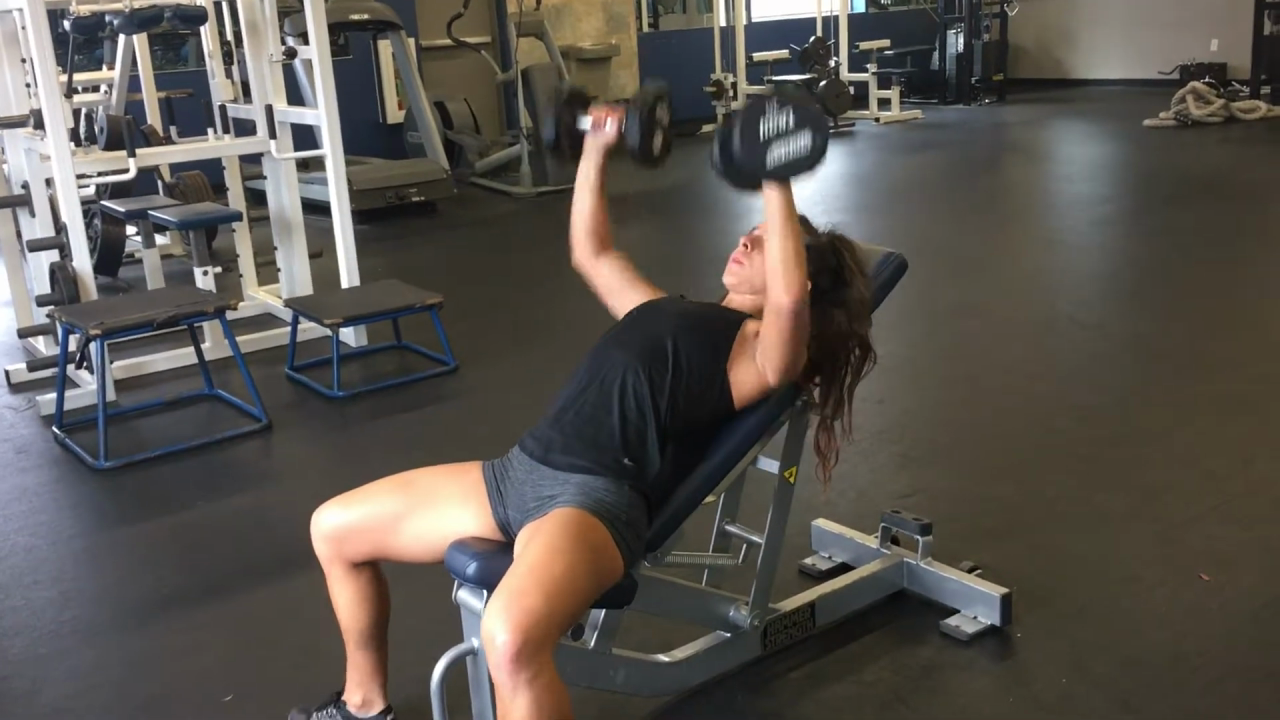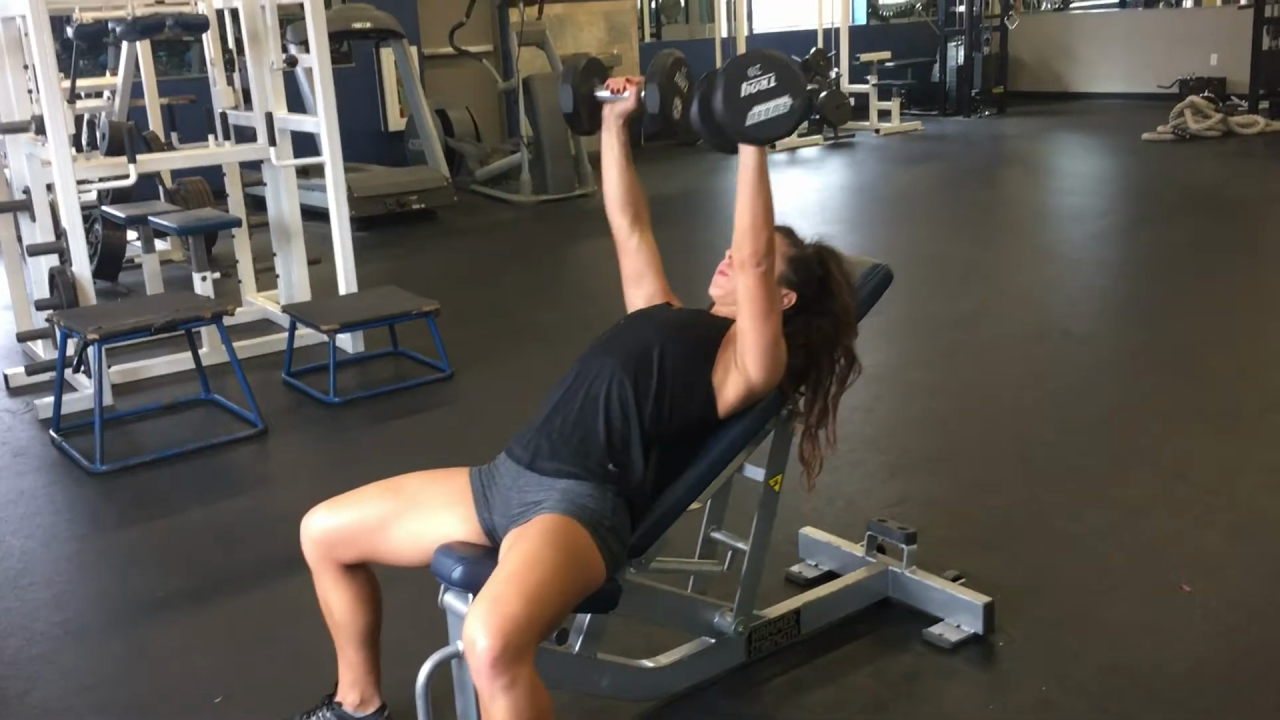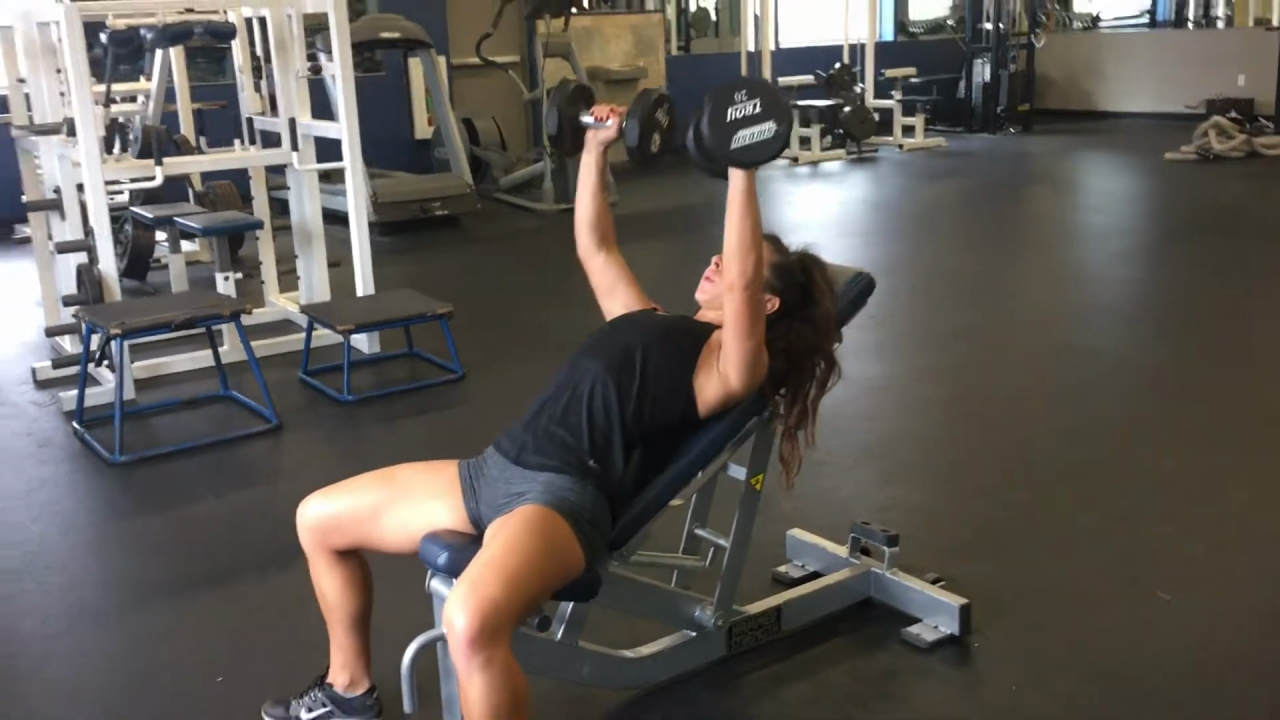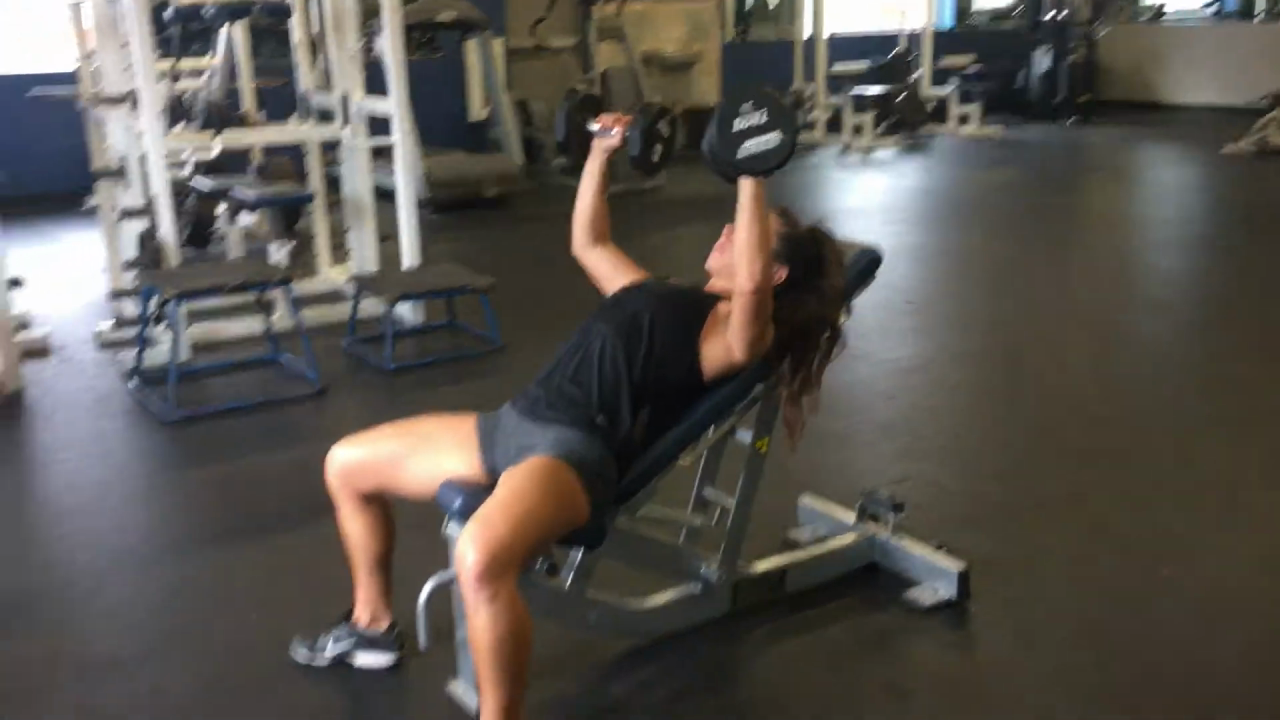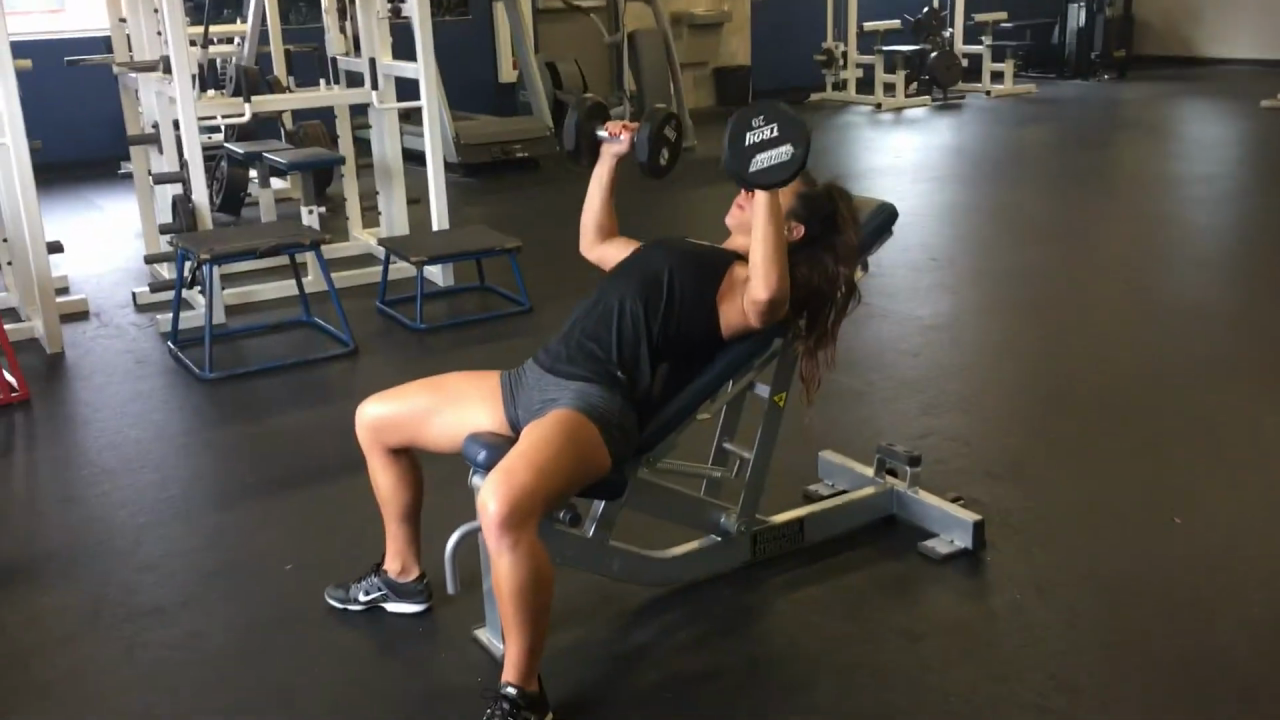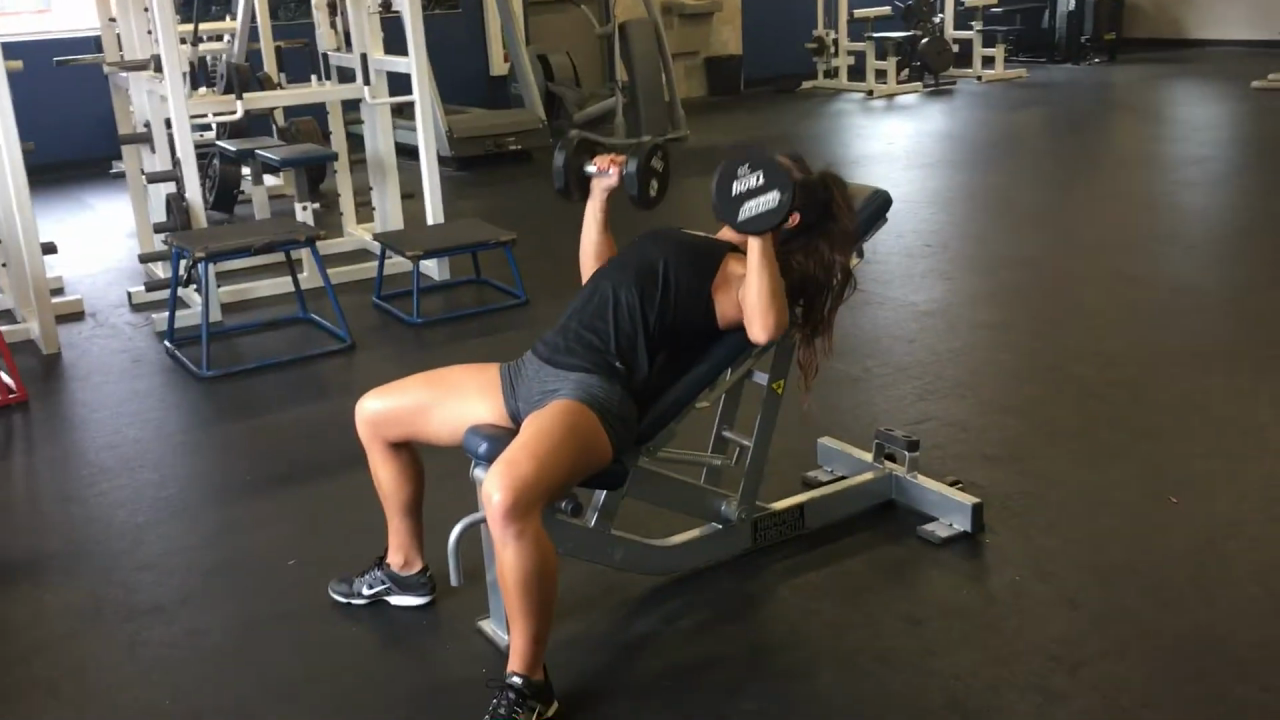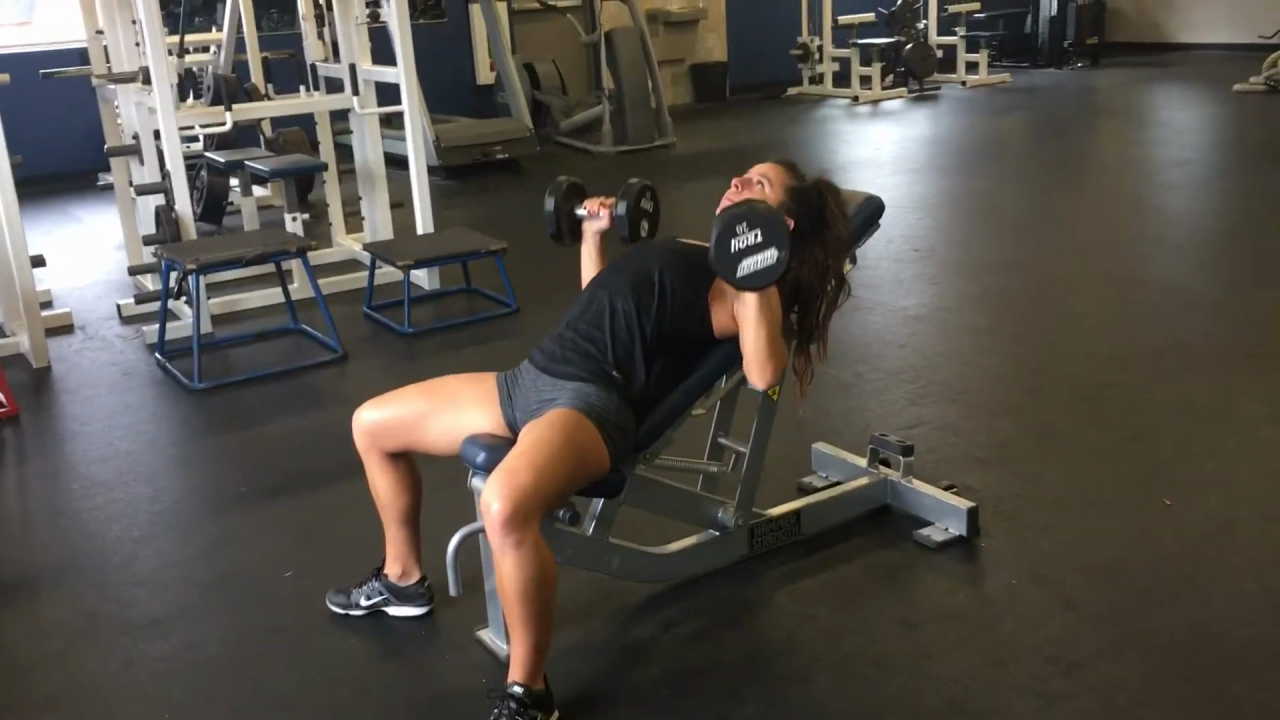
dt=0.3s
person 1, frame 1
left shoulder: (767, 348)
right shoulder: (673, 308)
left elbow: (790, 295)
right elbow: (590, 253)
left wrist: (776, 179)
right wrist: (594, 155)
left hip: (600, 497)
right hip: (522, 469)
left knee: (511, 637)
right knee: (334, 529)
person 1, frame 2
left shoulder: (751, 358)
right shoulder: (666, 317)
left elbow: (753, 260)
right elbow: (630, 225)
left wrist: (752, 142)
right wrist: (614, 122)
left hip: (583, 503)
right hip: (509, 473)
left knee: (492, 643)
right knee: (322, 534)
person 1, frame 3
left shoulder: (734, 361)
right shoulder: (651, 321)
left elbow: (741, 283)
right elbow: (594, 246)
left wrist: (741, 167)
right wrist: (595, 147)
left hip: (566, 495)
right hip: (496, 468)
left knee: (473, 625)
right knee: (318, 518)
person 1, frame 4
left shoulder: (739, 332)
right shoulder: (668, 294)
left elbow: (752, 280)
right elbow: (589, 243)
left wrist: (750, 176)
right wrist: (601, 153)
left hip: (577, 450)
right hip: (516, 421)
left knee: (480, 560)
right knee: (346, 465)
right ankle: (372, 624)
person 1, frame 5
left shoulder: (749, 282)
right shoulder: (692, 254)
left elbow: (769, 296)
right elbow: (595, 241)
left wrist: (768, 187)
right wrist: (609, 157)
left hip: (596, 400)
right hip: (536, 377)
left knee: (503, 506)
right knee: (374, 419)
right ankle: (403, 574)
person 1, frame 6
left shoulder: (748, 271)
right shoulder: (691, 245)
left elbow: (764, 328)
right elbow: (595, 272)
left wrist: (758, 225)
right wrist: (600, 192)
left hip: (597, 390)
right hip: (536, 367)
left knee: (507, 497)
right knee: (375, 414)
right ankle: (405, 567)
person 1, frame 7
right shoulder: (686, 252)
left elbow: (763, 374)
right wrist: (592, 235)
left hip: (594, 399)
right hip: (532, 376)
left knee: (505, 505)
right knee: (371, 425)
right ankle: (403, 578)
